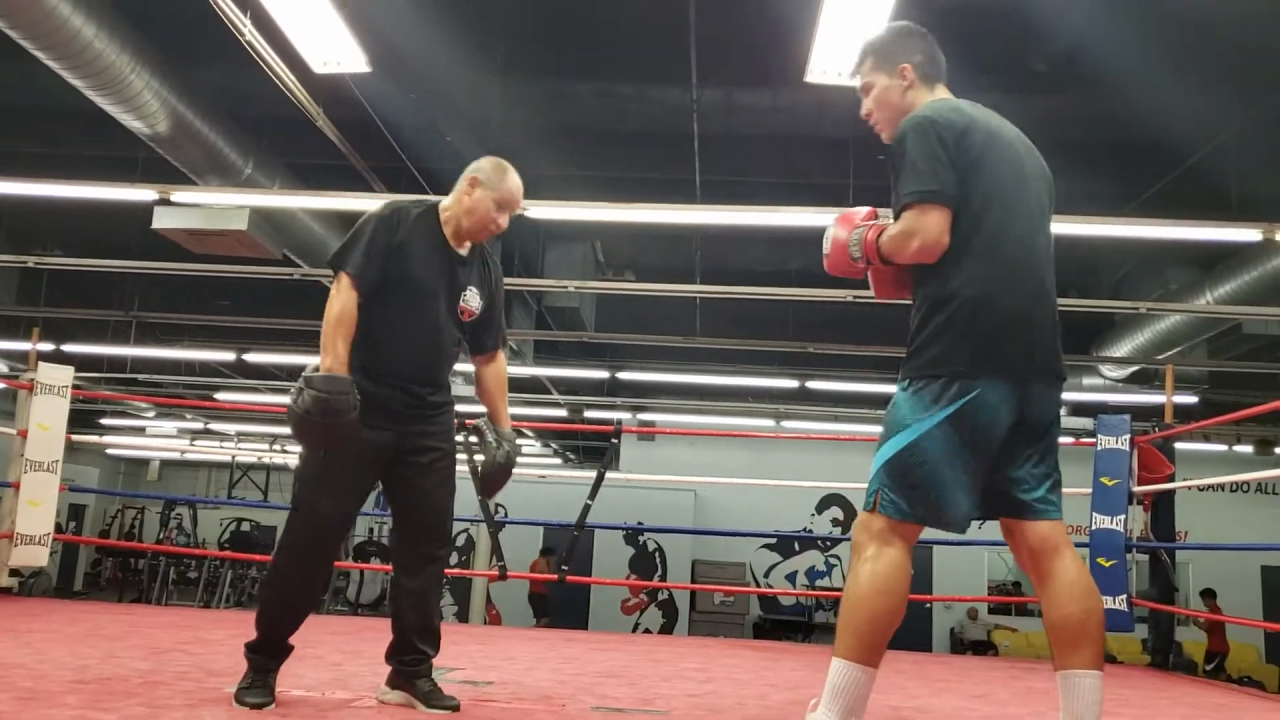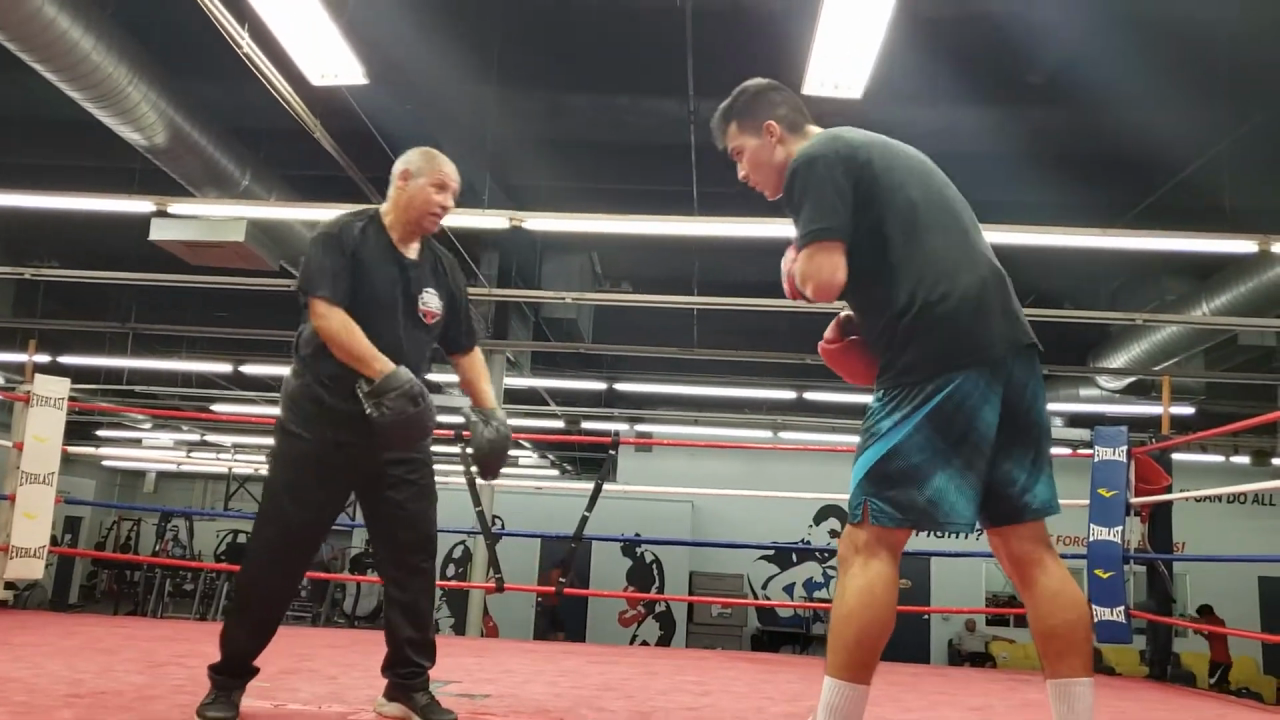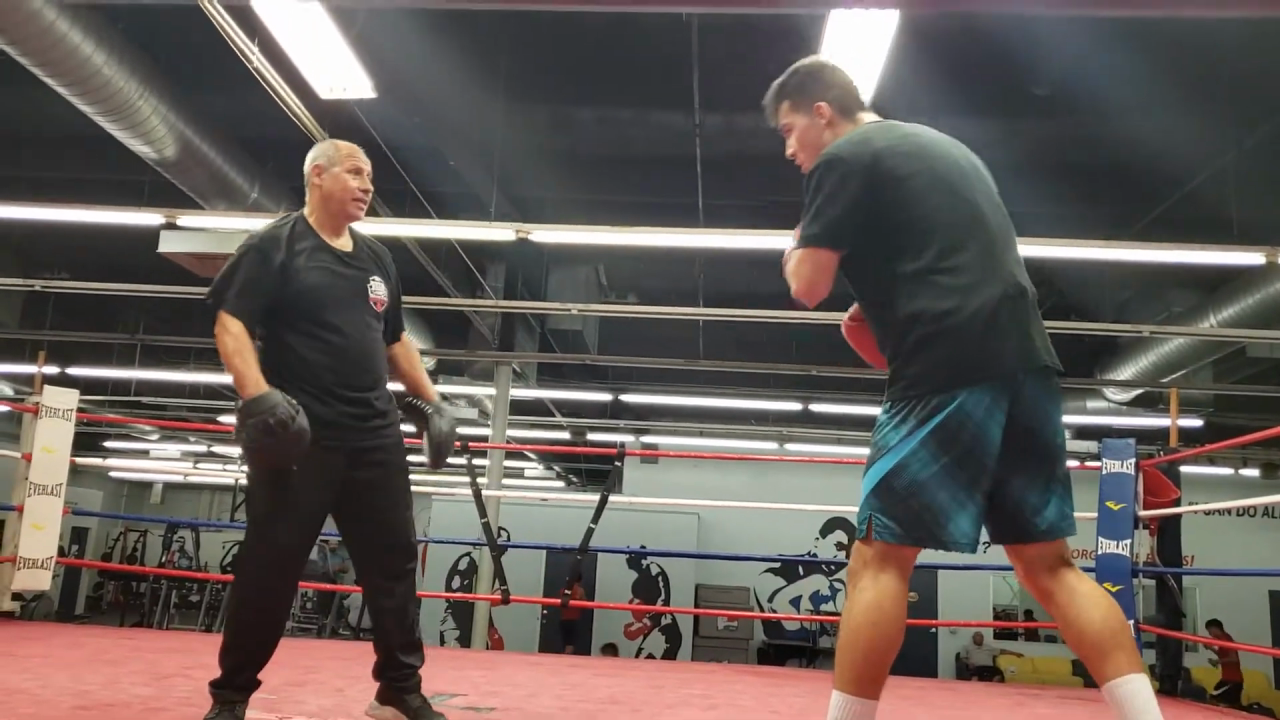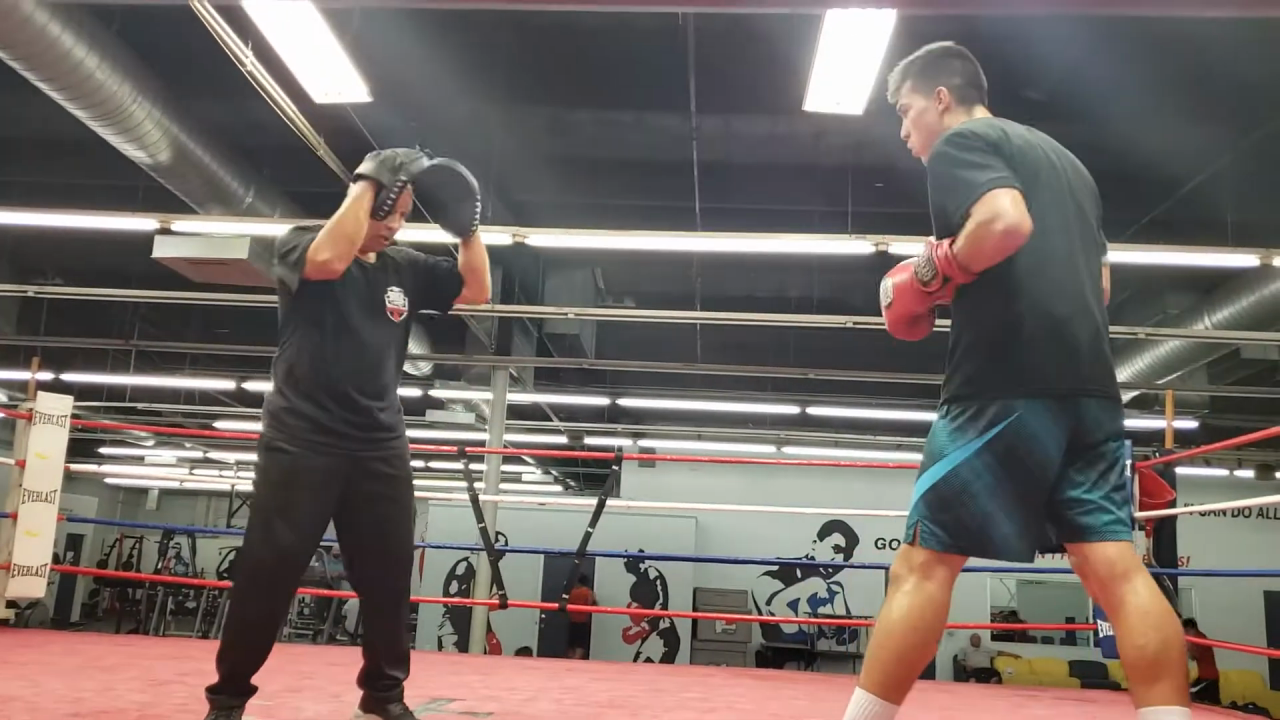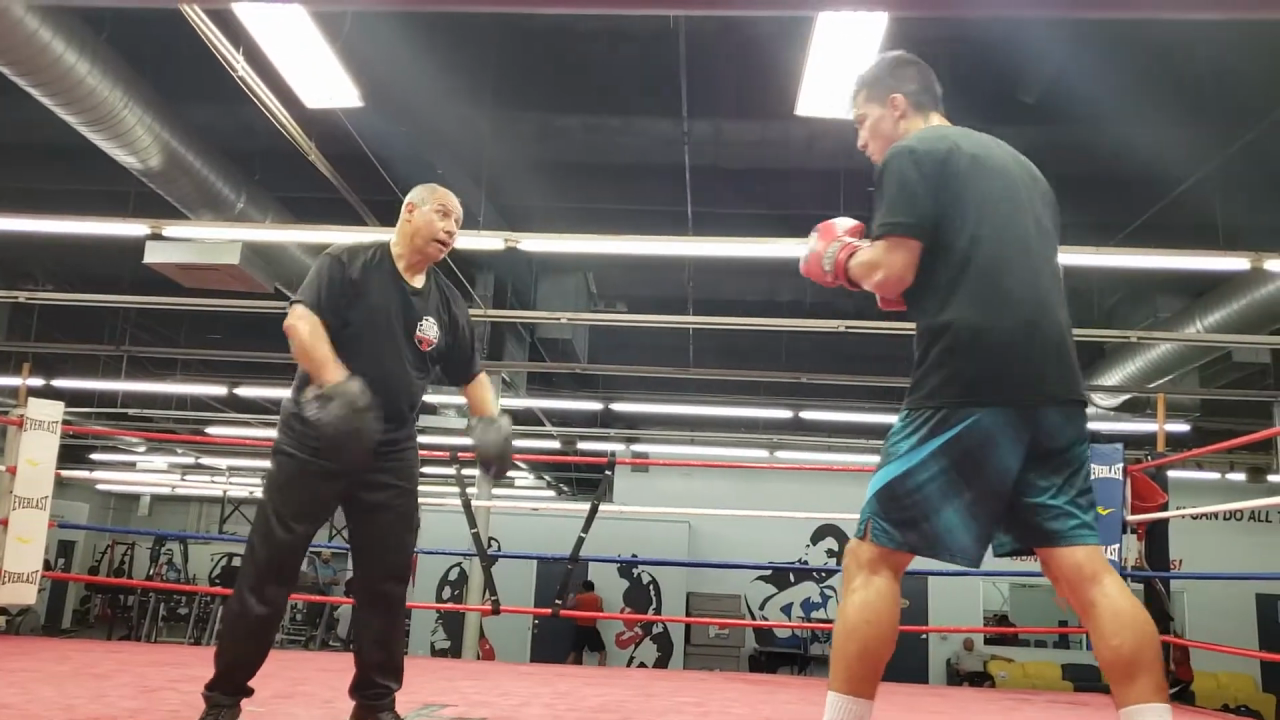
dt=0.4s
person 1, frame 1
left shoulder: (926, 126)
right shoulder: (1014, 142)
left elbow: (926, 238)
left wrist: (866, 244)
left hip: (960, 358)
right hip: (1031, 360)
left knee: (883, 528)
right knee: (1043, 542)
person 1, frame 2
left shoulder: (815, 161)
right shoulder: (884, 151)
left elbow: (821, 281)
left wrist: (799, 258)
right wrist: (866, 320)
left hip: (939, 362)
right hip: (1006, 349)
left knee: (870, 542)
right knee: (1027, 547)
person 1, frame 3
left shoulder: (844, 161)
right shoulder: (947, 148)
left elbow: (807, 283)
left wrist: (799, 260)
left hip: (946, 375)
right hip: (1025, 365)
left knee: (880, 558)
right knee: (1049, 567)
person 1, frame 4
left shoulder: (964, 142)
right shoulder: (1066, 161)
left elbow: (1005, 225)
left wrist: (937, 271)
left hip: (1003, 385)
right hip: (1088, 385)
left knee: (923, 564)
right knee: (1115, 570)
person 1, frame 5
left shoulder: (911, 156)
right shoulder: (1020, 167)
left elbow: (888, 272)
left wrist: (837, 260)
left hip: (965, 389)
right hip: (1052, 388)
left knee: (873, 559)
right knee: (1087, 573)
person 2, frame 1
left shoulder: (486, 269)
right shoulder: (394, 223)
left elbow: (489, 355)
right elbow: (346, 291)
left wrist: (502, 429)
right wrist: (332, 373)
left hip: (427, 420)
right hip: (353, 404)
left knee: (426, 542)
right knee: (312, 532)
left ankle: (410, 671)
right ankle: (262, 661)
person 2, frame 2
left shoulder: (442, 269)
right shoulder: (341, 238)
left elbow: (464, 348)
right elbow: (324, 314)
left wrist: (489, 412)
right wrist: (386, 374)
left hip: (401, 432)
right hip: (320, 423)
left knee: (412, 556)
right knee: (279, 552)
person 2, frame 3
left shoulder: (378, 258)
right shoulder: (274, 247)
left elbow: (394, 339)
right elbow: (229, 323)
left wrist: (428, 404)
right wrist: (258, 395)
left hip: (374, 434)
right hip: (295, 433)
left knee: (393, 560)
right knee: (270, 566)
person 2, frame 4
left shoulder: (406, 268)
right shoulder: (300, 243)
left elbow: (476, 290)
right elbow: (329, 260)
left wrist: (465, 223)
right wrist: (368, 182)
left hip: (379, 443)
right hip: (301, 436)
left knee: (388, 572)
right knee: (268, 567)
person 2, frame 5
left shoulder: (445, 300)
right shoulder: (347, 265)
left elbow: (468, 377)
right elbow: (301, 321)
left wrist: (492, 424)
right wrist: (338, 384)
left hip: (390, 457)
right hip: (314, 445)
left knee: (386, 583)
right knee: (268, 569)
